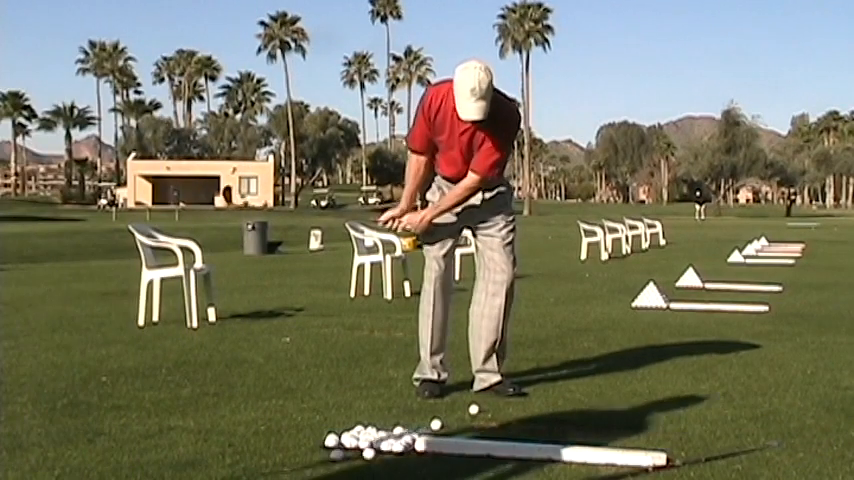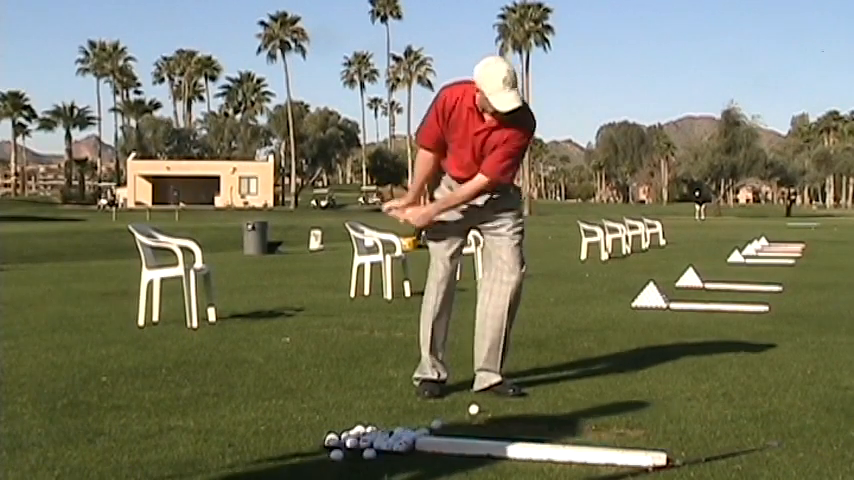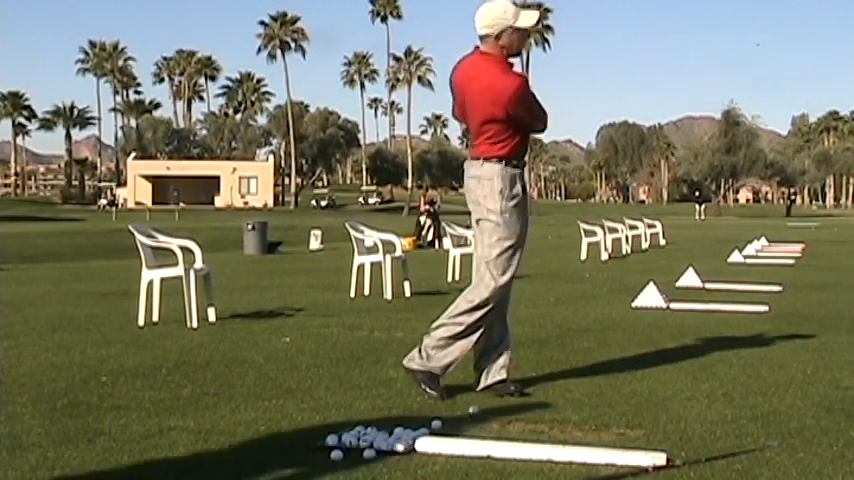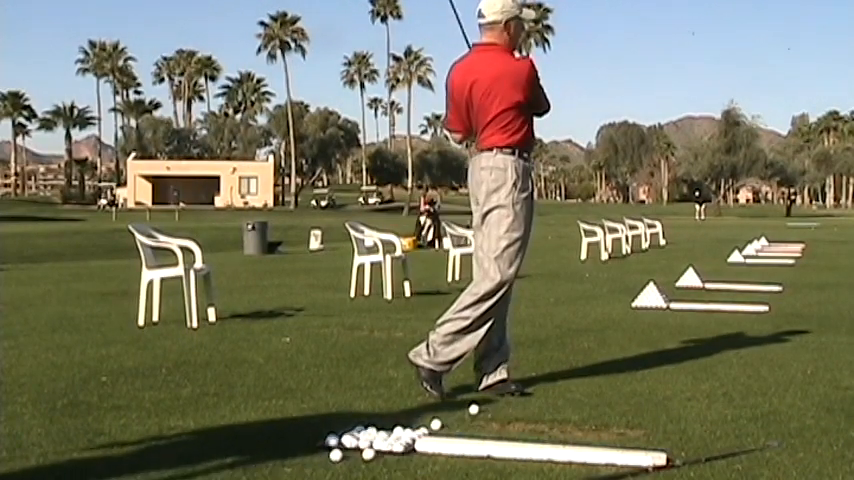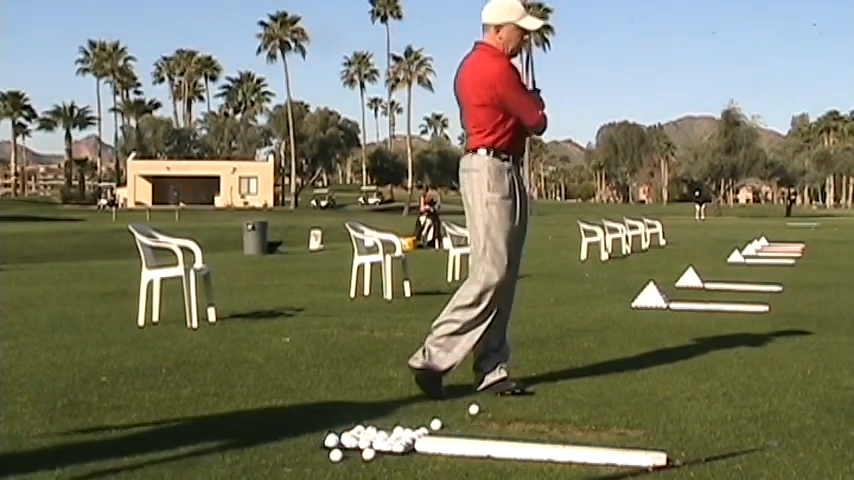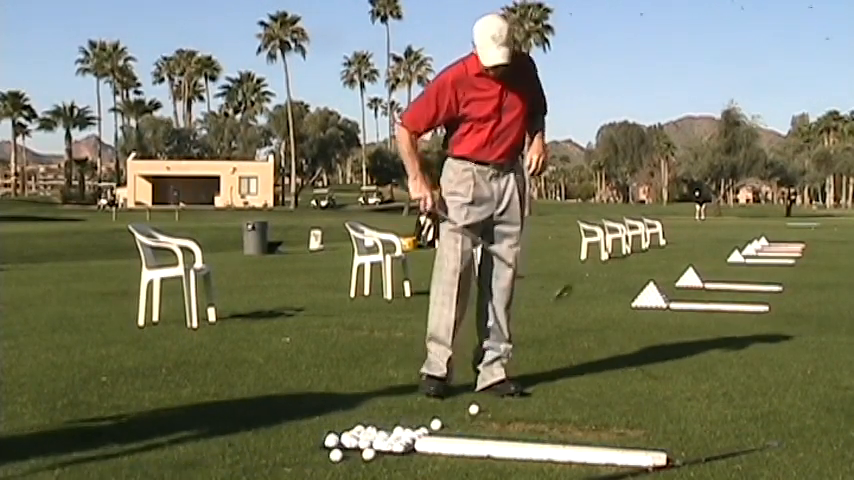
dt=0.5s
person 1, frame 1
left shoulder: (506, 117)
right shoulder: (435, 98)
left elbow: (478, 179)
right elbow: (420, 155)
left wrist: (427, 216)
right wrist: (406, 205)
left hip: (490, 196)
right hip: (443, 189)
left knee: (500, 275)
right knee: (436, 274)
left ankle: (488, 371)
right ankle: (430, 371)
person 1, frame 2
left shoulder: (521, 123)
right shoulder: (450, 98)
left elbow: (485, 181)
right elbow: (429, 150)
left wrist: (431, 212)
right wrist: (412, 199)
left hip: (497, 197)
right hip: (450, 190)
left knee: (507, 276)
right knee: (441, 275)
left ankle: (489, 372)
right ankle: (431, 370)
person 1, frame 3
left shoulder: (464, 68)
right shoulder: (511, 84)
right elbow: (539, 124)
right wrist: (519, 116)
left hip: (482, 171)
right hip: (499, 178)
left knee: (492, 277)
right knee: (493, 279)
left ankle: (491, 370)
right ankle: (428, 357)
person 1, frame 4
left shoulder: (458, 72)
right shoulder: (521, 69)
left elbow: (458, 134)
right elbow: (541, 108)
left hip: (482, 166)
right hip: (508, 169)
left knee: (491, 272)
right knee: (497, 274)
left ankle: (491, 370)
right ankle: (433, 354)
person 1, frame 5
left shoulder: (477, 64)
right shoulder: (496, 68)
right elbow: (536, 122)
left wrist: (523, 115)
right wrist: (536, 104)
left hip: (503, 173)
right hip: (489, 172)
left knee: (501, 275)
right knee: (489, 275)
left ankle: (491, 369)
right ankle: (433, 359)
person 1, frame 6
left shoulder: (525, 68)
right shoulder: (454, 79)
left elbow: (536, 111)
right elbow: (406, 127)
left wrist: (537, 138)
right wrist: (417, 179)
left hip: (510, 178)
right hip: (465, 178)
left knee: (502, 276)
right knee: (452, 272)
left ankle: (492, 369)
right ankle: (436, 367)
